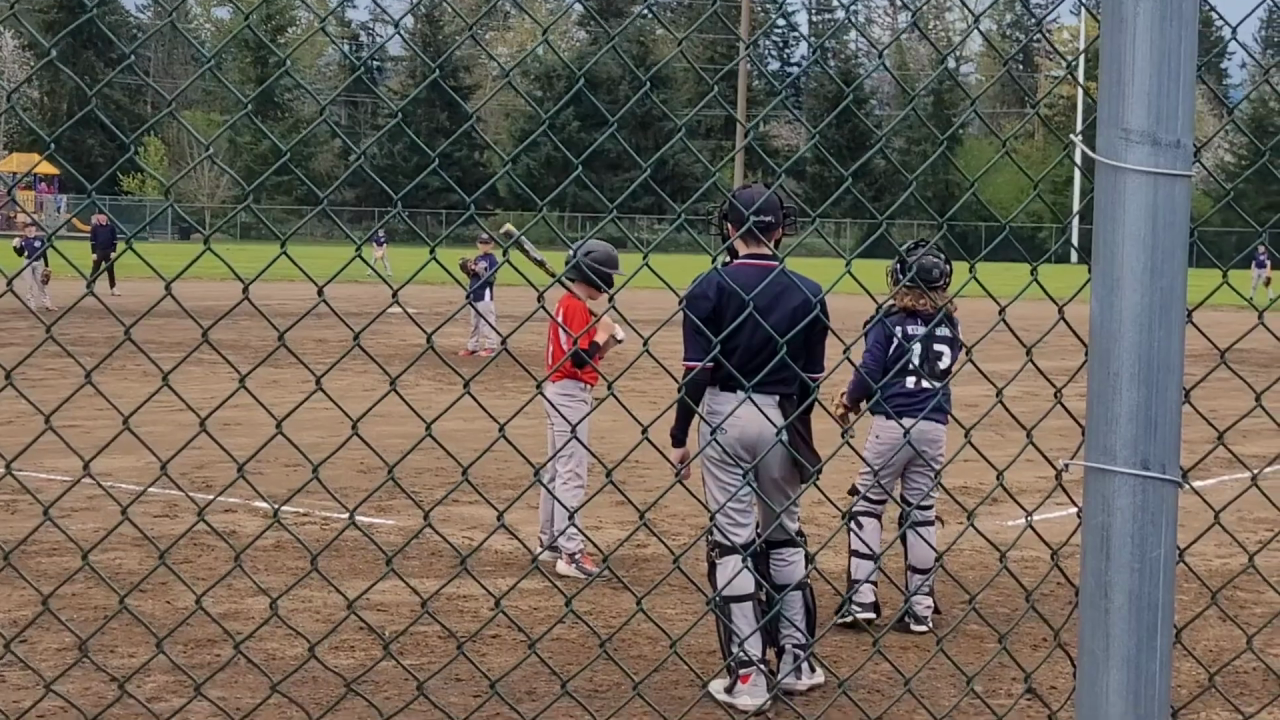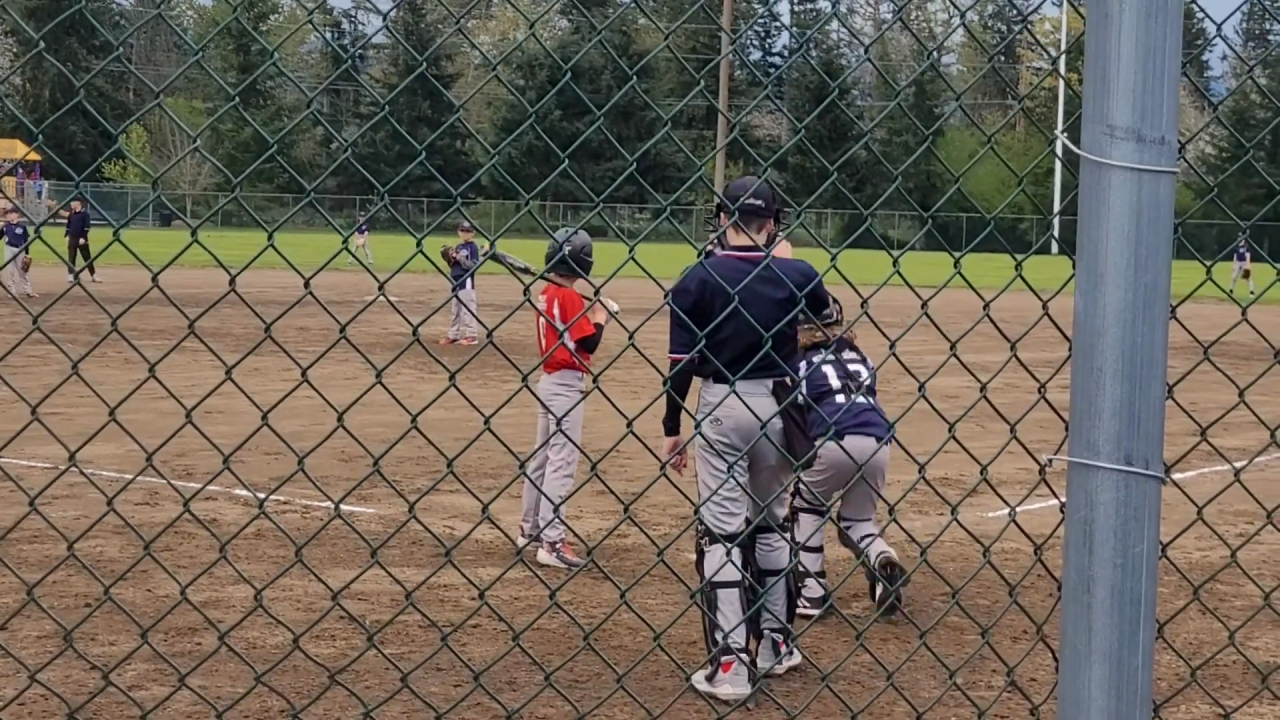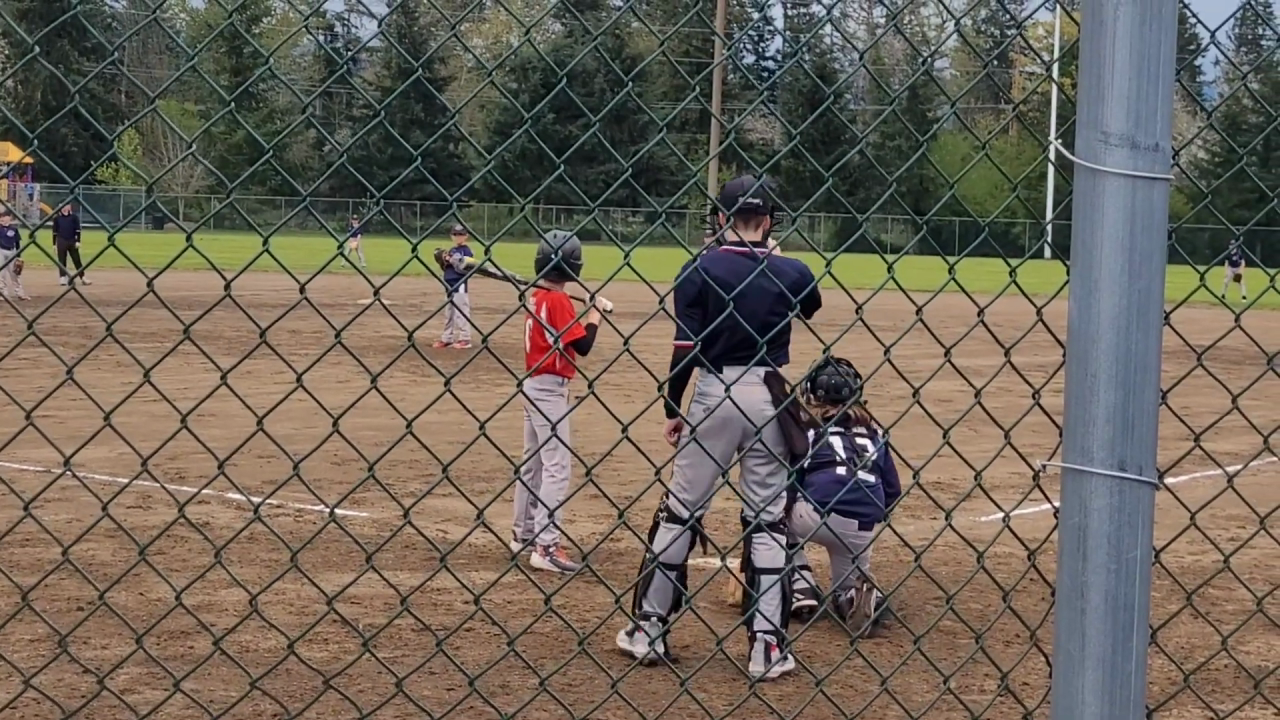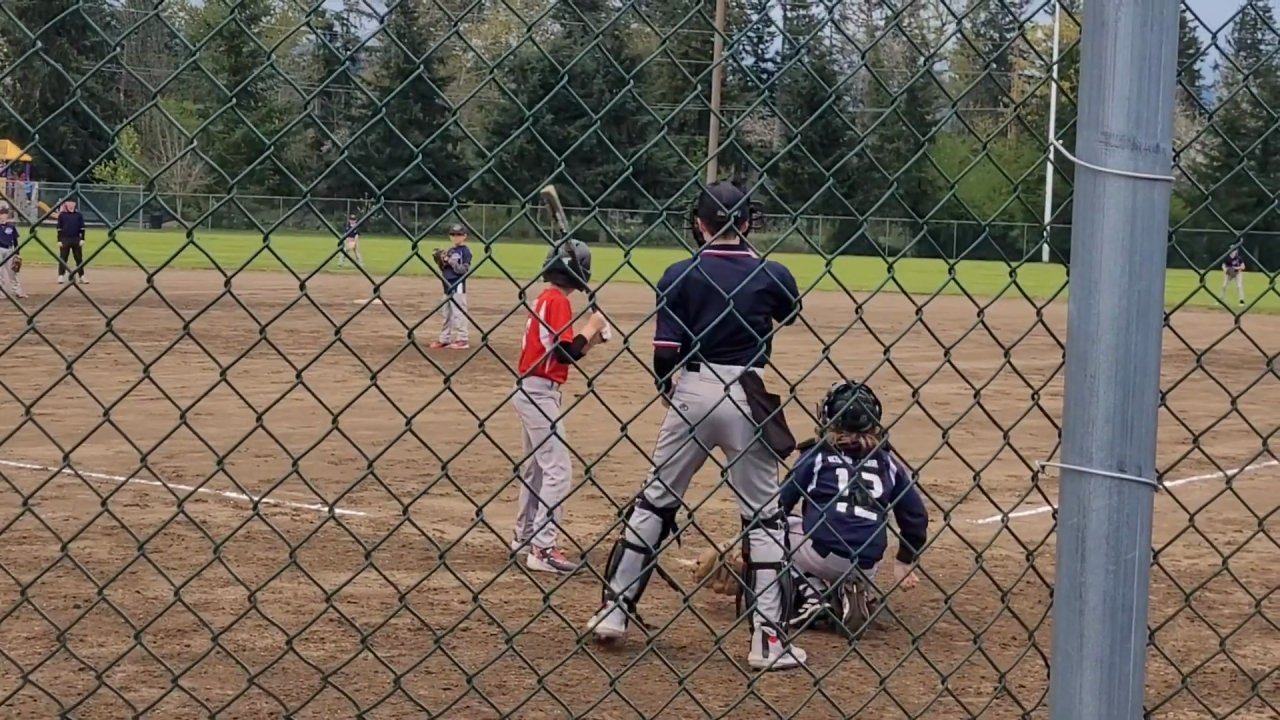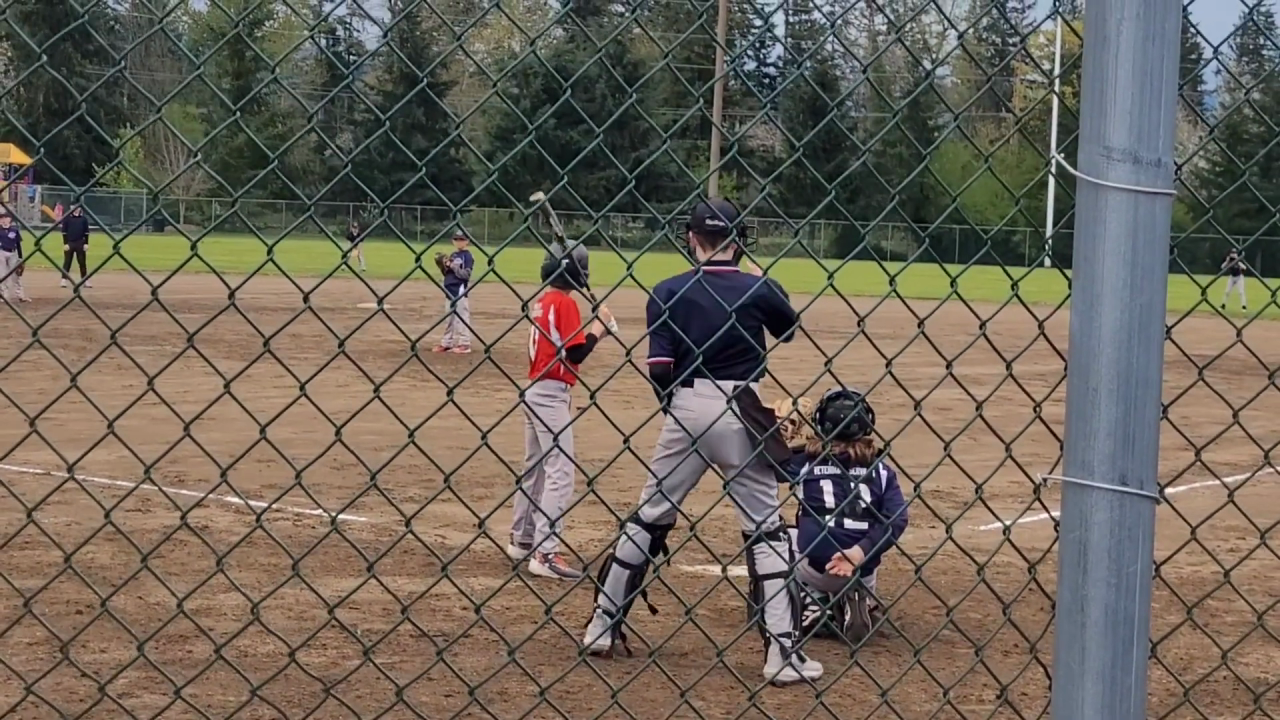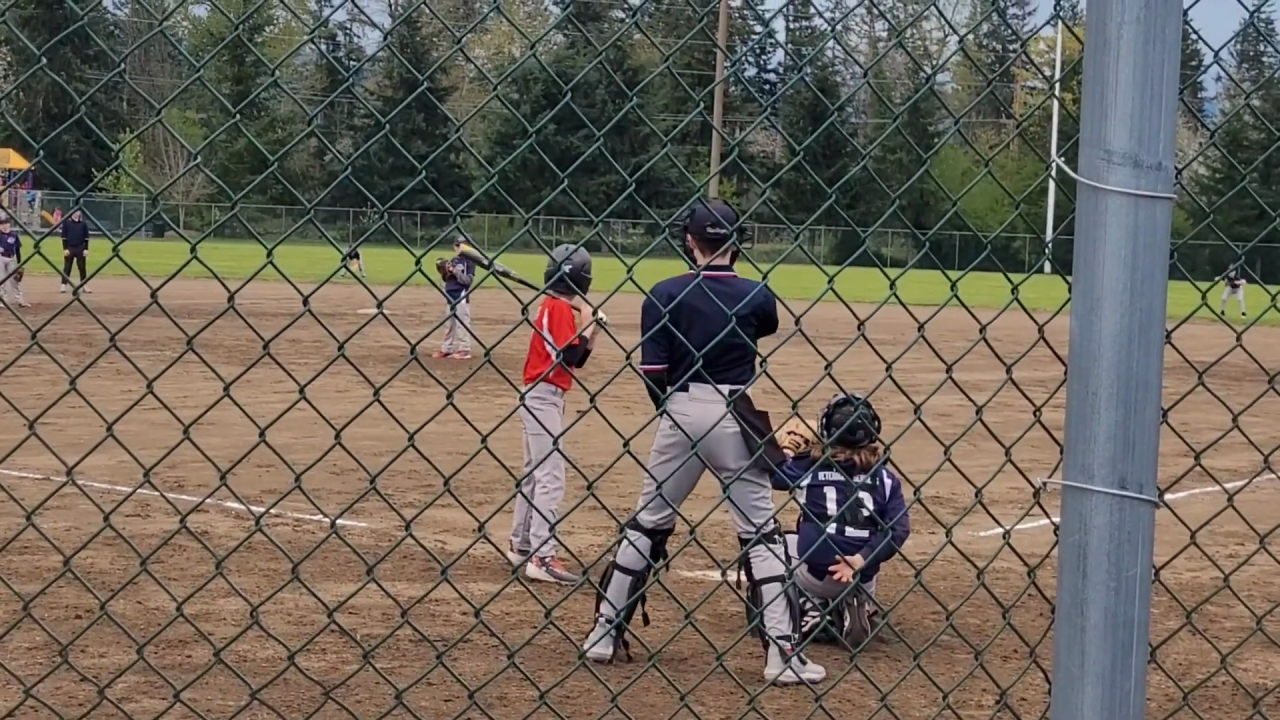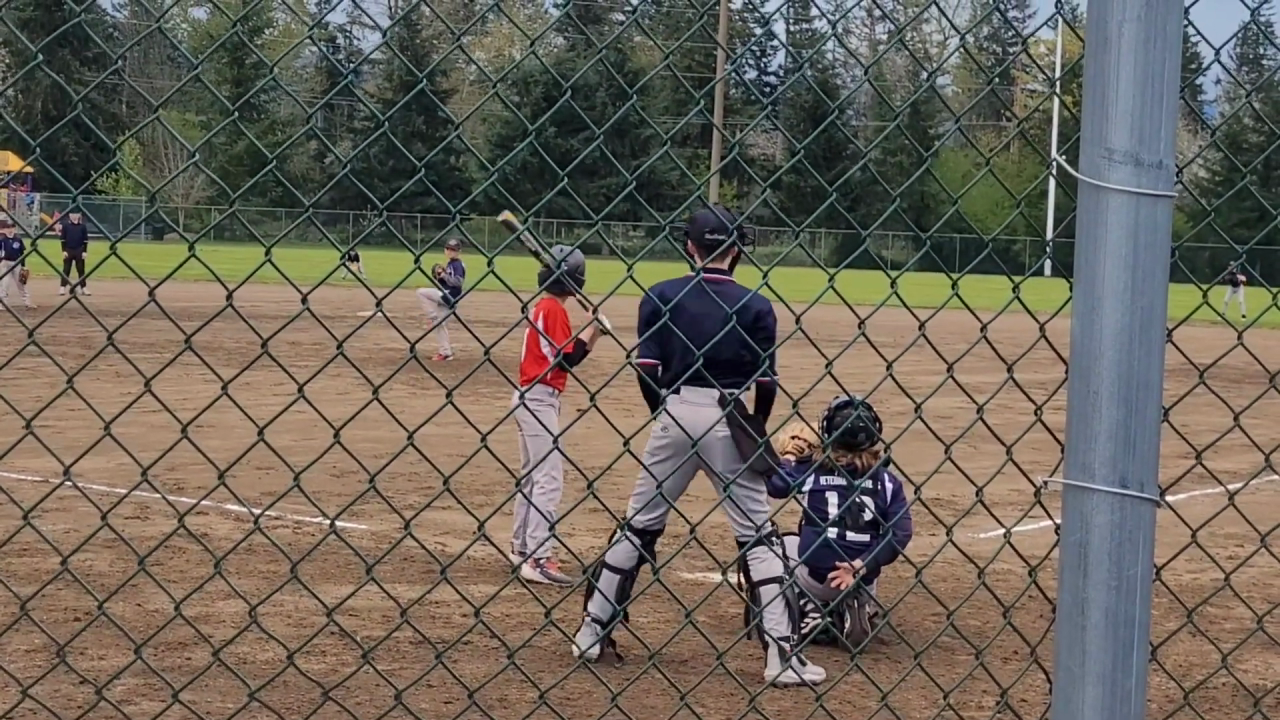
dt=0.7s
person 1, frame 1
left shoulder: (710, 286)
right shoulder: (808, 292)
left elbow: (697, 371)
right elbow: (811, 379)
left wrist: (679, 437)
left hip: (725, 418)
right hip: (782, 421)
left knee: (732, 543)
right knee: (785, 537)
left ankle: (747, 675)
right ankle: (797, 661)
person 1, frame 2
left shoulder: (697, 278)
right shoulder: (796, 274)
left elbow: (683, 362)
right elbow: (821, 306)
left wrist: (671, 427)
left hip: (721, 407)
right hip: (777, 409)
left knee: (720, 534)
right knee: (771, 525)
left ankle: (730, 663)
right ankle: (773, 643)
person 1, frame 3
left shoulder: (698, 270)
right shoulder: (792, 272)
left elbow: (685, 350)
right elbow: (810, 307)
left wrist: (672, 410)
left hip: (713, 395)
right hip: (767, 399)
left knee: (679, 512)
right knee: (767, 521)
left ankle: (649, 629)
right ankle: (767, 646)
person 1, frame 4
left shoulder: (678, 275)
right shoulder: (770, 274)
left elbow: (663, 350)
right elbow: (791, 313)
left wrist: (667, 390)
left hip: (693, 392)
right hip: (744, 397)
left knee: (654, 502)
right knee: (763, 516)
left ankle: (614, 610)
right ankle: (768, 637)
person 1, frame 5
left shoulder: (667, 291)
right shoulder: (758, 289)
left elbow: (658, 368)
right elbow: (788, 329)
left hip: (687, 408)
right hip: (740, 414)
left knee: (648, 519)
right knee: (765, 531)
left ankle: (603, 625)
right ankle: (782, 649)
person 1, frame 6
left shoulder: (663, 294)
right shoulder: (756, 295)
left elbow: (651, 373)
left wrist: (670, 413)
left hip: (680, 413)
right hip: (733, 418)
left knee: (646, 525)
right knee: (761, 534)
left ankle: (605, 634)
right ankle: (782, 653)
person 1, frame 7
left shoulder: (660, 295)
right shoulder: (755, 305)
left elbow: (646, 371)
right elbow: (765, 384)
right wrist: (755, 431)
left hip: (674, 415)
right hip: (727, 420)
left knee: (637, 526)
right knee: (758, 536)
left ankle: (592, 633)
right ankle: (782, 653)
person 2, frame 1
left shoulder: (567, 303)
right shoulder: (577, 307)
right elbow: (580, 360)
left wrist: (605, 342)
right wrist: (601, 334)
left hip: (560, 391)
right hip: (571, 394)
left knee: (555, 471)
right knee: (572, 475)
left ankle: (550, 542)
right ankle: (570, 553)
person 2, frame 2
left shoulder: (545, 294)
right shoulder: (569, 297)
right elbow: (589, 345)
left wrist: (593, 316)
right wrist: (600, 314)
left hip: (550, 381)
right hip: (567, 384)
left knee: (541, 460)
right knee: (562, 464)
left ankle: (530, 531)
right ankle: (551, 543)
person 2, frame 3
left shoulder: (537, 297)
right shoulder: (558, 300)
right elbow: (582, 346)
left wrist: (590, 314)
right wrist: (595, 314)
left hip: (535, 385)
right hip: (550, 389)
left knee: (532, 464)
right knee: (556, 469)
left ankle: (523, 535)
right ankle: (546, 547)
person 2, frame 4
left shoulder: (545, 298)
right shoulder: (558, 302)
right elbow: (564, 353)
left wrist: (592, 338)
right wrist: (593, 327)
left hip: (533, 389)
right hip: (539, 391)
left knee: (537, 467)
right knee: (557, 471)
left ankle: (524, 537)
right ankle: (542, 549)
person 2, frame 5
left shoulder: (542, 302)
right shoulder: (564, 303)
right elbow: (575, 354)
left wrist: (596, 331)
right wrist: (599, 325)
left hip: (535, 391)
right hip: (551, 394)
left knee: (535, 469)
right knee: (560, 474)
left ankle: (522, 541)
right ankle: (545, 555)
person 2, frame 6
left shoulder: (551, 306)
right shoulder: (559, 307)
left elbow: (577, 360)
right elbow: (569, 355)
left wrist: (591, 329)
right wrist: (587, 323)
left hip: (540, 396)
right hip: (544, 397)
left knee: (535, 474)
right knee: (551, 478)
left ankle: (521, 547)
right ankle: (542, 558)
person 2, frame 7
left shoulder: (542, 307)
right shoulder: (554, 309)
left elbow: (565, 359)
right elbow: (566, 361)
left wrist: (593, 335)
right wrist: (590, 328)
left hip: (531, 397)
right hip: (540, 399)
left knee: (531, 477)
right knee: (549, 480)
left ankle: (522, 548)
right ankle: (537, 560)
person 3, frame 1
left shoulder: (888, 322)
right shoulder: (950, 327)
left elbow: (869, 377)
left wrist: (848, 400)
left hip: (892, 425)
right hip: (934, 428)
left knee: (866, 507)
right knee: (921, 515)
left ankle: (862, 600)
right ankle: (920, 609)
person 3, frame 2
left shoulder: (799, 361)
right shoulder: (859, 357)
left elbow: (785, 416)
left hip: (835, 443)
right hip: (877, 445)
left knee: (806, 509)
right knee: (857, 522)
left ankle: (810, 595)
right ankle: (881, 558)
person 3, frame 3
left shoulder: (807, 431)
right shoulder: (873, 433)
right elbow: (892, 492)
left hip: (818, 516)
right hip: (862, 528)
right knee: (845, 592)
left ankle: (801, 592)
right ankle: (858, 595)
person 3, frame 4
left shoulder: (817, 454)
right shoulder: (889, 463)
left elbow: (783, 499)
right elbow: (916, 516)
right wrist: (905, 561)
left hip: (821, 552)
right hip: (865, 564)
left ankle: (810, 596)
right ankle: (856, 593)
person 3, frame 5
left shoulder: (806, 461)
right shoulder: (881, 469)
right elbow: (897, 520)
left wrist: (781, 435)
right wrist: (860, 552)
left hip: (816, 566)
right hip: (863, 573)
left ankle: (812, 604)
right ankle: (860, 603)
person 3, frame 6
left shoulder: (810, 465)
right shoulder: (884, 476)
left elbow: (774, 473)
right elbow: (898, 528)
right wrist: (860, 561)
left hip: (815, 573)
right hip: (862, 577)
right knee: (861, 589)
left ankle: (810, 610)
right ankle: (857, 607)
person 3, frame 7
left shoulder: (811, 469)
right shoulder: (886, 479)
left elbow: (773, 484)
right elbow: (901, 533)
left wrist: (789, 456)
right wrist: (860, 567)
left hip: (816, 575)
right hip: (863, 580)
left knee: (783, 544)
left ankle: (812, 612)
right ankle: (858, 610)
